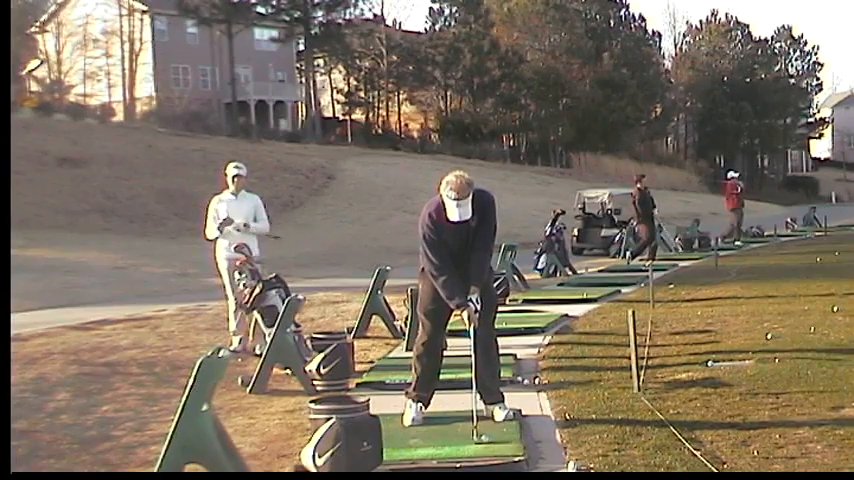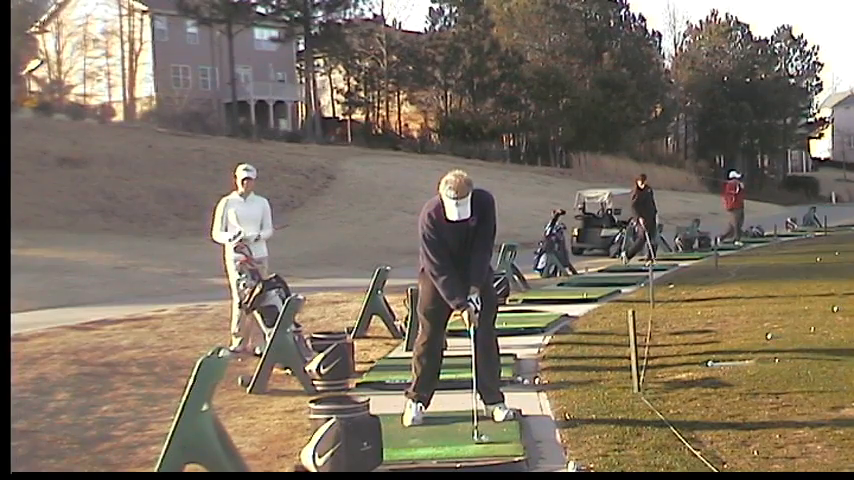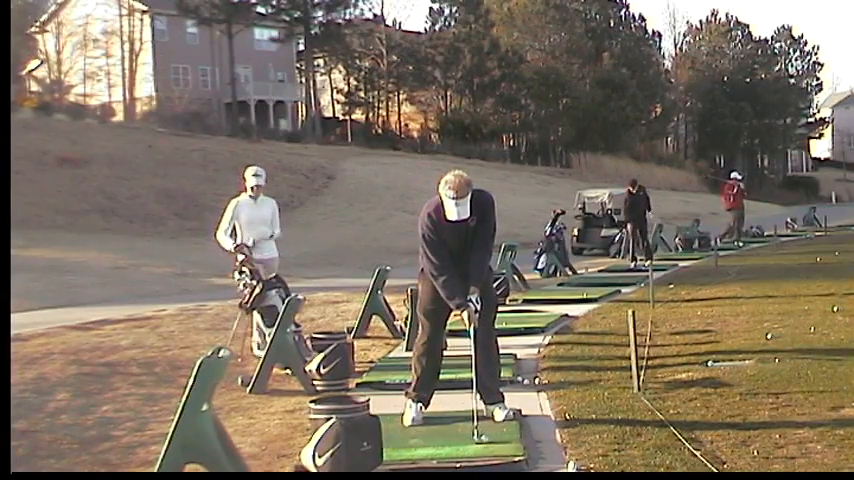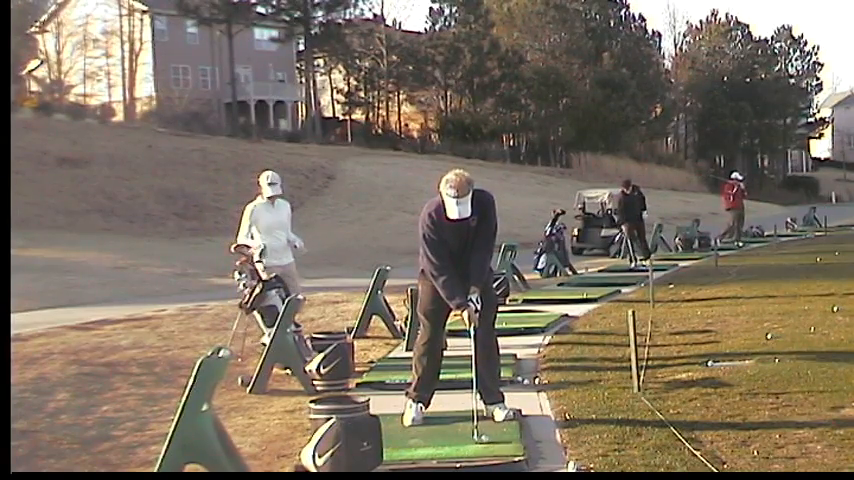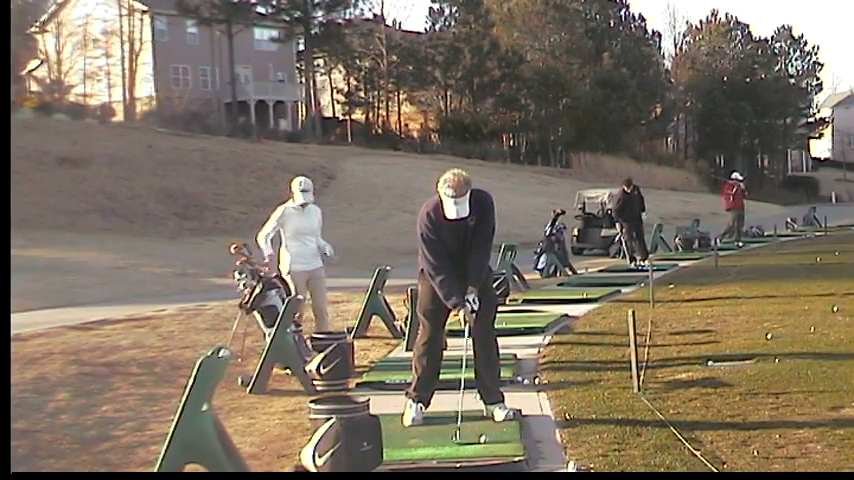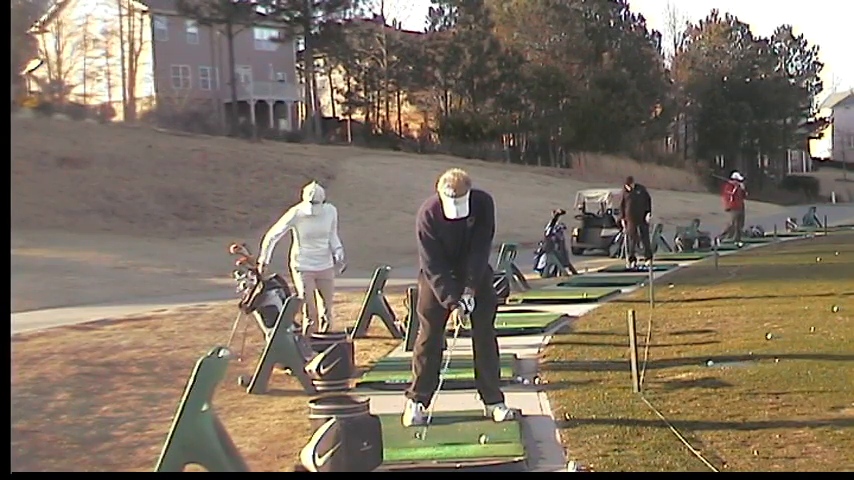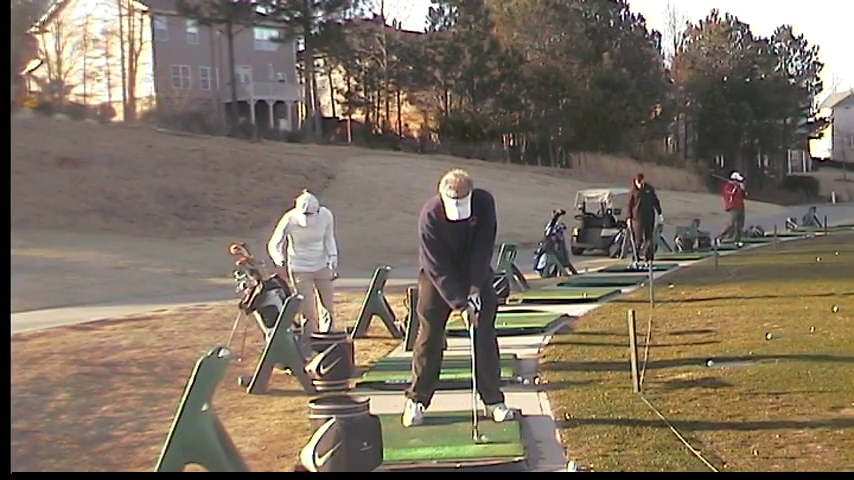
dt=0.7s
person 1, frame 1
left shoulder: (485, 202)
right shoulder: (430, 215)
left elbow: (484, 249)
right elbow: (437, 267)
left wrist: (474, 290)
right wrist: (460, 304)
left hip: (477, 273)
right hip: (438, 276)
left knee: (485, 334)
right knee: (429, 336)
left ankle: (493, 399)
right ankle: (416, 400)
person 1, frame 2
left shoulder: (485, 202)
right shoulder: (430, 215)
left elbow: (483, 249)
right elbow: (437, 267)
left wrist: (475, 290)
right wrist: (460, 304)
left hip: (477, 273)
right hip: (438, 276)
left knee: (485, 335)
right knee: (429, 336)
left ankle: (493, 399)
right ankle: (416, 400)
person 1, frame 3
left shoulder: (484, 202)
right shoulder: (430, 215)
left elbow: (483, 249)
right elbow: (437, 267)
left wrist: (474, 291)
right wrist: (459, 304)
left hip: (476, 273)
right hip: (437, 276)
left knee: (485, 335)
right knee: (429, 336)
left ankle: (493, 399)
right ankle: (416, 400)
person 1, frame 4
left shoulder: (485, 203)
right shoulder: (431, 215)
left elbow: (483, 249)
right elbow: (438, 267)
left wrist: (475, 291)
right wrist: (460, 304)
left hip: (477, 275)
right hip: (437, 277)
left knee: (485, 335)
right knee: (429, 335)
left ankle: (493, 400)
right ankle: (416, 400)
person 1, frame 5
left shoulder: (483, 202)
right shoulder: (428, 215)
left elbow: (481, 249)
right elbow: (435, 267)
left wrist: (472, 291)
right wrist: (456, 303)
left hip: (476, 274)
right hip: (436, 276)
left knee: (485, 334)
right knee: (429, 335)
left ankle: (493, 400)
right ankle: (416, 400)
person 1, frame 6
left shoulder: (483, 203)
right shoulder: (428, 214)
left elbow: (480, 250)
right elbow: (432, 265)
left wrist: (469, 291)
right wrist: (451, 302)
left hip: (475, 274)
right hip: (437, 277)
left knee: (484, 334)
right knee: (429, 335)
left ankle: (493, 400)
right ankle: (416, 400)
person 1, frame 7
left shoulder: (485, 203)
right shoulder: (430, 215)
left elbow: (484, 249)
right elbow: (438, 268)
left wrist: (475, 291)
right wrist: (460, 304)
left hip: (476, 273)
right hip: (437, 276)
left knee: (485, 334)
right knee: (429, 335)
left ankle: (493, 400)
right ankle: (416, 400)
person 2, frame 1
left shoulder: (254, 200)
right shoulder: (217, 201)
left elbow: (265, 227)
right elbow: (209, 233)
left wrist: (244, 225)
right wrist: (220, 227)
left hip: (250, 255)
right hip: (226, 255)
right knee: (234, 298)
right ankle: (238, 340)
person 2, frame 2
left shoulder: (262, 203)
right shoulder: (226, 203)
left elbow: (269, 231)
right elbow: (216, 234)
left wrist: (255, 236)
right wrist: (232, 238)
left hip: (259, 257)
right hip: (236, 257)
right knee: (239, 300)
left ankle: (260, 342)
right ankle: (238, 342)
person 2, frame 3
left shoulder: (271, 203)
right shoulder: (236, 204)
left elbow: (277, 231)
right elbow: (221, 233)
left wrist: (269, 235)
right wrist: (233, 246)
left hip: (270, 257)
right hip: (249, 258)
left ankle: (263, 339)
right ankle: (260, 342)
person 2, frame 4
left shoulder: (285, 206)
right shoulder: (253, 209)
right elbow: (242, 239)
left wrist: (297, 242)
right wrist: (255, 246)
left hip: (287, 263)
right hip: (267, 265)
person 2, frame 5
left shoulder: (316, 211)
right shoulder: (283, 212)
right elbow: (263, 236)
left wrist: (326, 249)
right wrist: (269, 256)
left hip: (316, 267)
right hip: (293, 269)
left knee: (321, 309)
person 2, frame 6
left shoulder: (331, 211)
right shoulder: (295, 214)
right elbow: (272, 236)
left wrist: (338, 251)
right wrist: (262, 261)
left hip: (326, 267)
right hip: (303, 268)
left knee: (326, 312)
right knee: (310, 313)
person 2, frame 7
left shoulder: (326, 215)
right shoulder: (289, 220)
right elbow: (274, 245)
left wrist: (332, 257)
right wrist: (281, 262)
left hip: (322, 266)
right hip: (299, 269)
left knee: (327, 309)
right knee: (309, 313)
